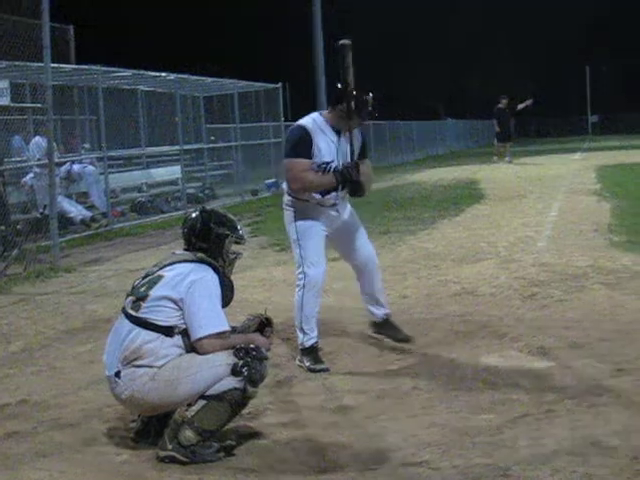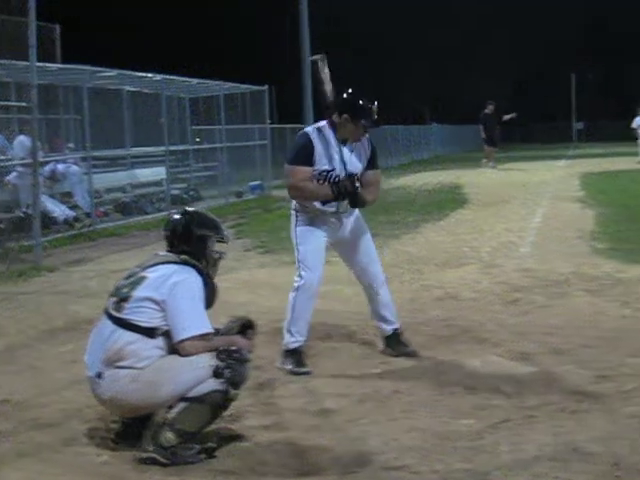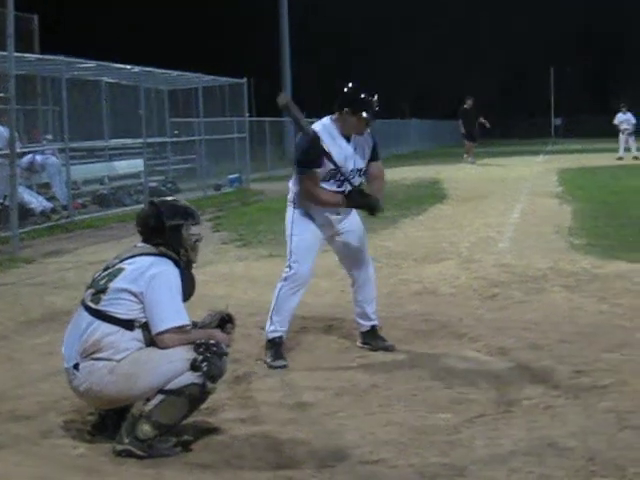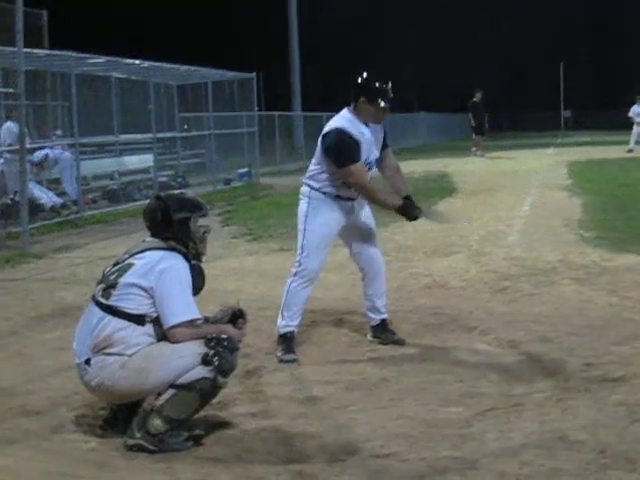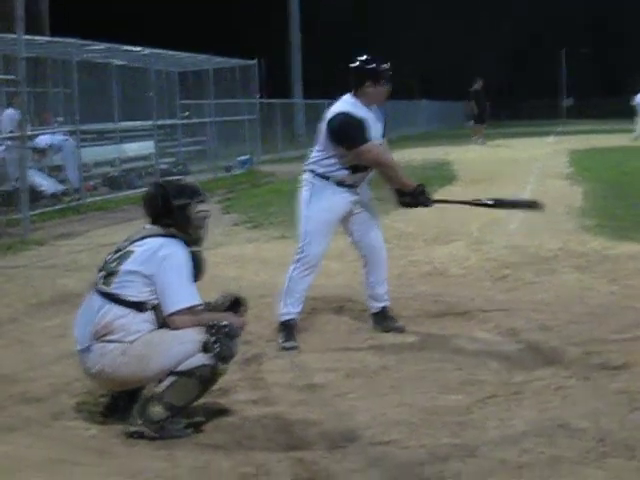
dt=0.2s
person 1, frame 1
left shoulder: (355, 135)
right shoulder: (304, 132)
left elbow: (366, 179)
right elbow: (297, 180)
left wrist: (358, 183)
right wrist: (339, 178)
left hip: (340, 210)
right hip: (307, 213)
left knee: (368, 262)
right knee: (312, 277)
left ankle: (381, 319)
right ankle: (308, 347)
person 1, frame 2
left shoulder: (365, 144)
right shoulder: (309, 140)
left elbow: (373, 187)
right elbow: (295, 187)
left wrist: (360, 196)
right wrist: (335, 191)
left hip: (348, 218)
right hip: (311, 219)
left knee: (374, 275)
right knee: (308, 281)
left ankle: (391, 335)
right ankle: (292, 349)
person 1, frame 3
left shoulder: (366, 138)
right shoulder: (314, 138)
left elbow: (377, 176)
right elbow: (310, 191)
left wrist: (372, 198)
right wrist: (350, 199)
left hip: (345, 213)
right hip: (308, 211)
left knee: (364, 270)
right knee: (298, 273)
left ankle: (369, 331)
right ankle: (274, 340)
person 1, frame 4
left shoulder: (376, 127)
right shoulder: (340, 133)
left elbow: (390, 167)
right elbow: (363, 184)
left wrist: (406, 199)
right wrist: (398, 205)
left hip: (356, 204)
right hip: (322, 202)
left knee: (374, 263)
right knee: (308, 267)
left ankle: (378, 324)
right ankle: (286, 334)
person 1, frame 5
left shoulder: (371, 112)
right shoulder: (346, 117)
left elbow: (383, 155)
right elbow: (379, 162)
left wrist: (403, 189)
right wrist: (413, 189)
left hip: (356, 190)
right hip: (324, 190)
left knee: (375, 250)
right knee: (309, 255)
left ankle: (379, 311)
right ankle: (287, 322)
person 2, frame 1
left shoulder: (174, 265)
right shoulder: (200, 273)
right elbow: (206, 344)
left wrist: (242, 331)
right wrist: (250, 339)
right hip: (141, 382)
left knee: (220, 348)
right knee: (250, 362)
left ankle: (157, 422)
right ankle: (183, 441)
person 2, frame 2
left shoulder: (156, 266)
right shoulder: (184, 275)
right elbow: (189, 346)
left wrist: (223, 334)
right wrist: (232, 342)
left hip: (105, 379)
right hip: (124, 383)
left knee: (202, 352)
right knee: (232, 363)
left ankle: (137, 424)
right ankle: (163, 442)
person 2, frame 3
left shoulder: (134, 258)
right shoulder: (161, 267)
right elbow: (168, 338)
left wrist: (201, 327)
right wrist: (211, 335)
right hip: (100, 375)
left knee: (184, 343)
right knee: (210, 357)
left ankle: (114, 416)
right ankle: (139, 436)
person 2, frame 4
left shoulder: (144, 254)
right shoulder: (170, 261)
right elbow: (179, 332)
left wrist: (213, 322)
right wrist: (222, 330)
left hip: (93, 364)
right hip: (111, 370)
left knee: (192, 338)
right knee: (221, 351)
left ankle: (126, 410)
right ankle: (151, 430)
person 2, frame 5
left shoulder: (144, 241)
right shoulder: (170, 248)
right elbow: (179, 319)
left wrist: (212, 309)
right wrist: (224, 319)
left hip: (96, 352)
right hip: (112, 356)
left knee: (191, 327)
right knee: (221, 338)
left ankle: (127, 397)
right ankle: (152, 416)
